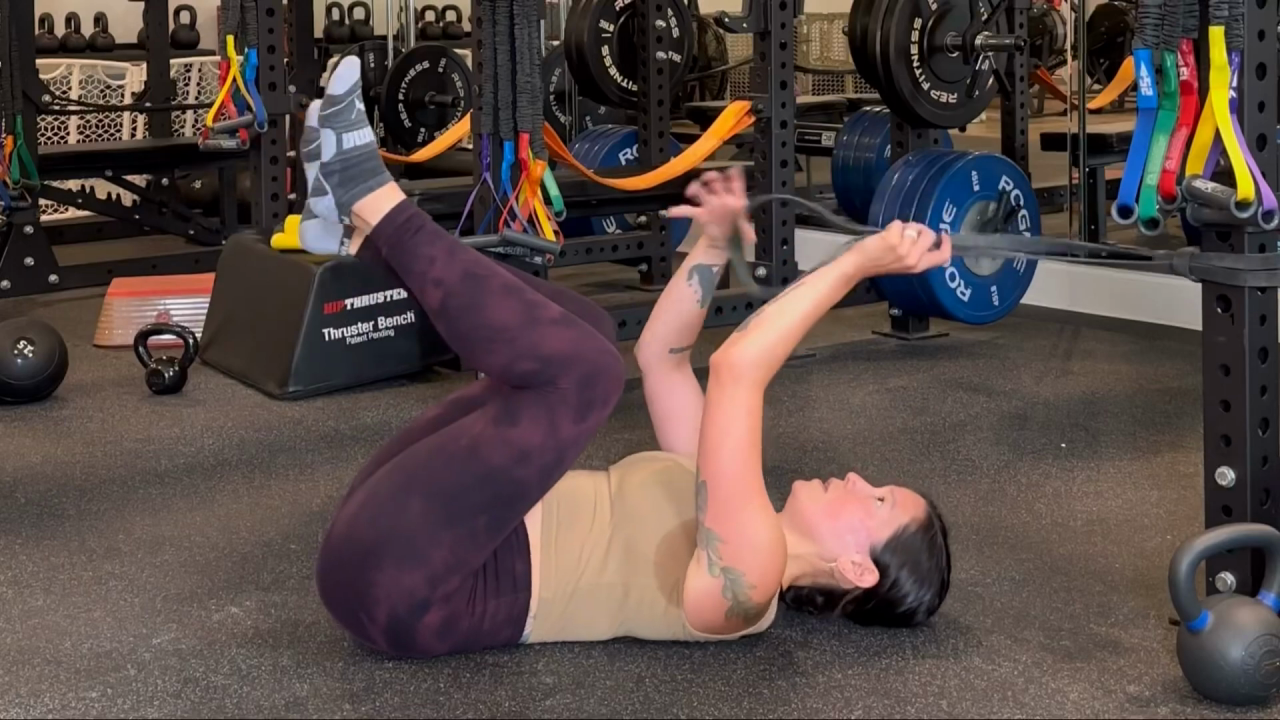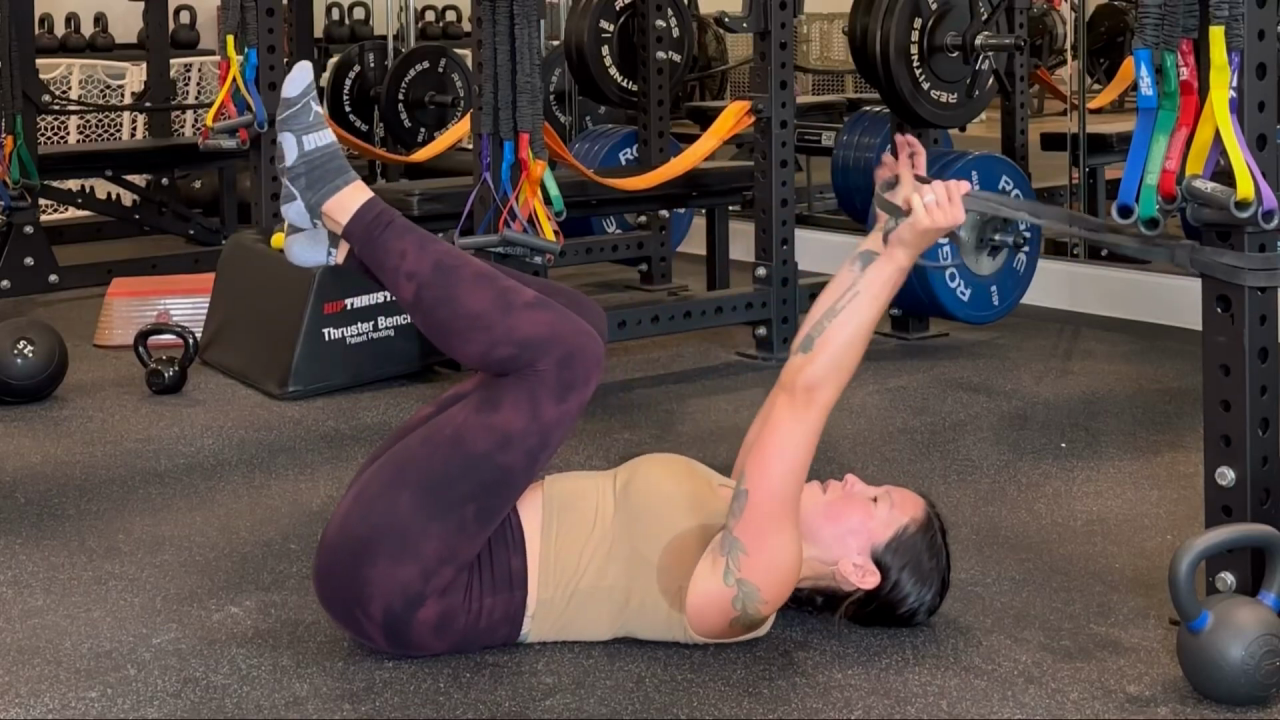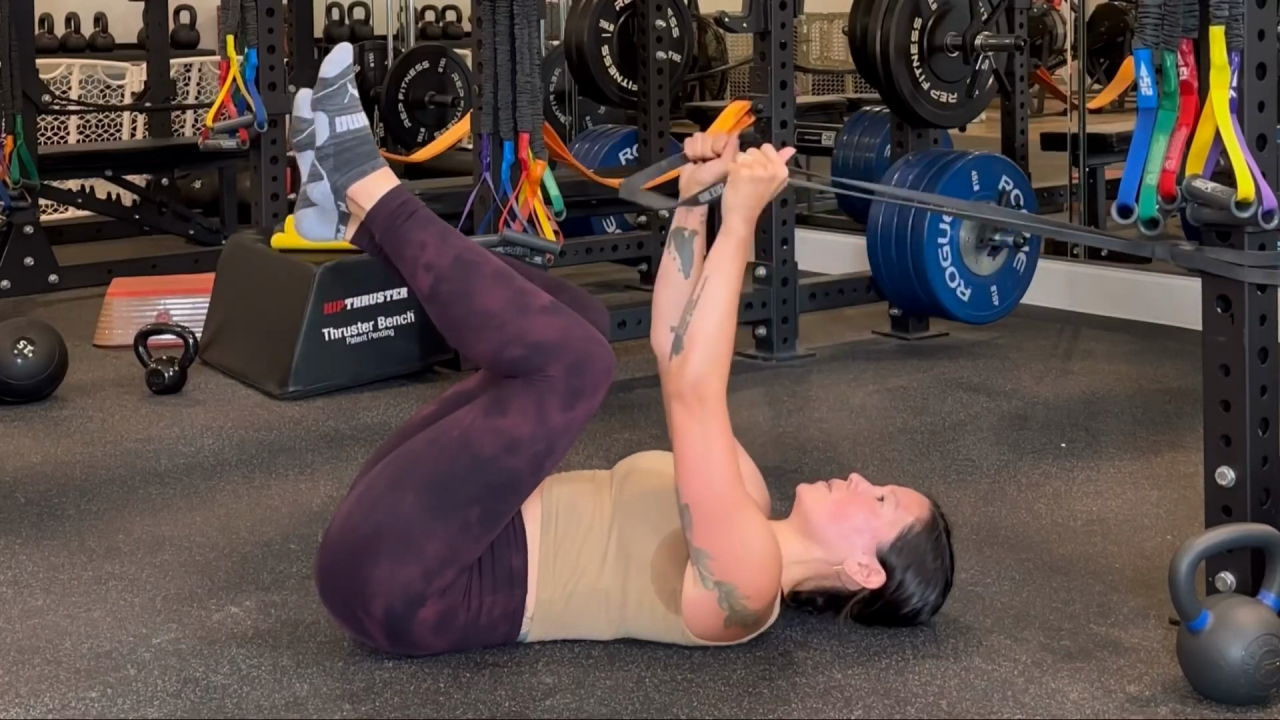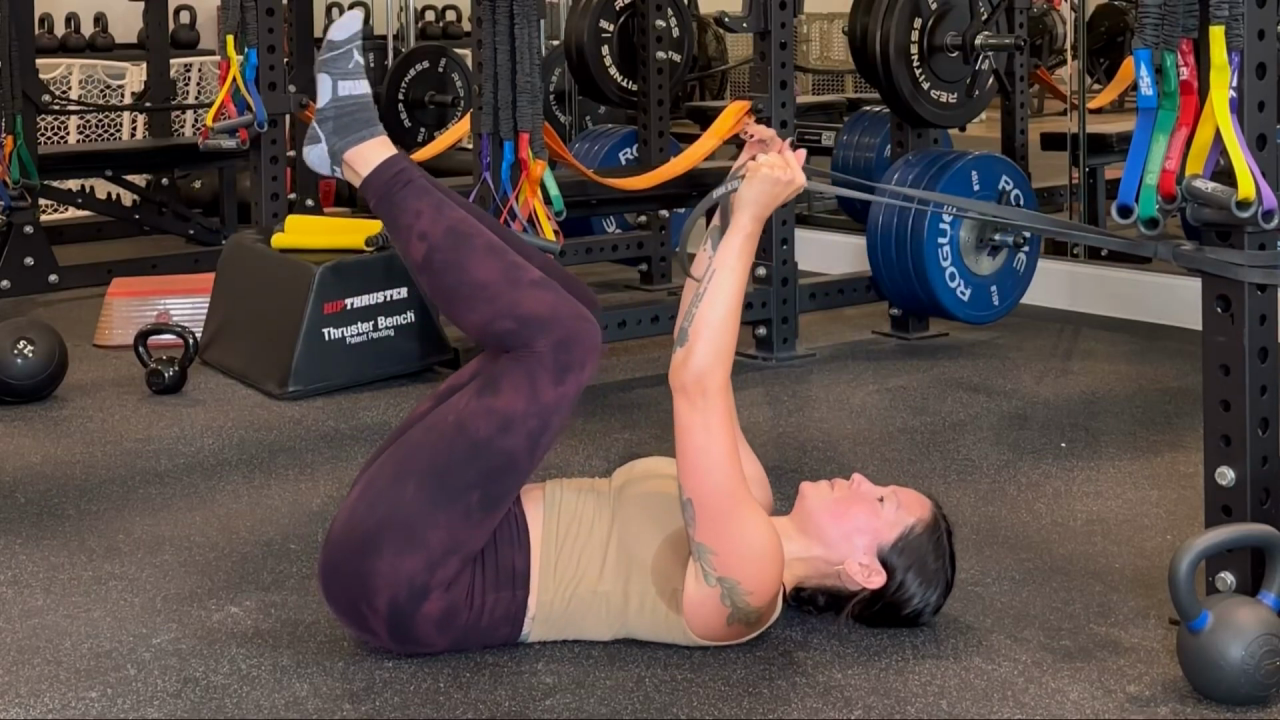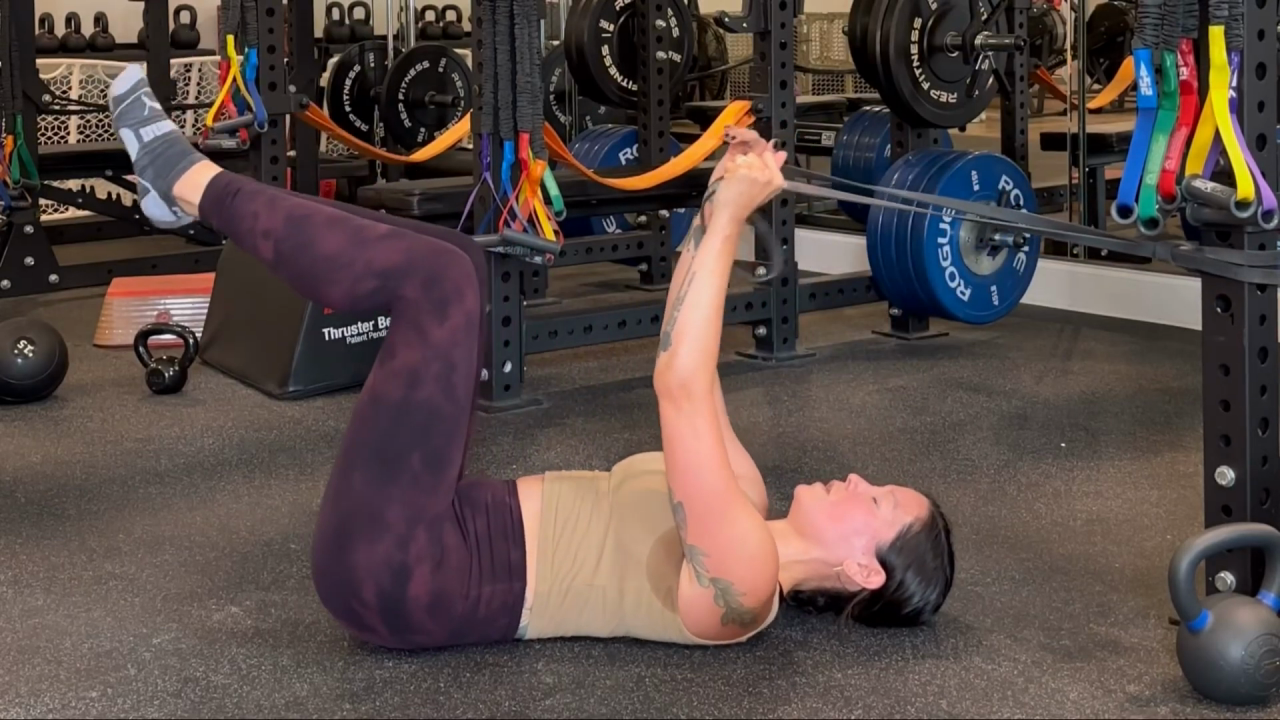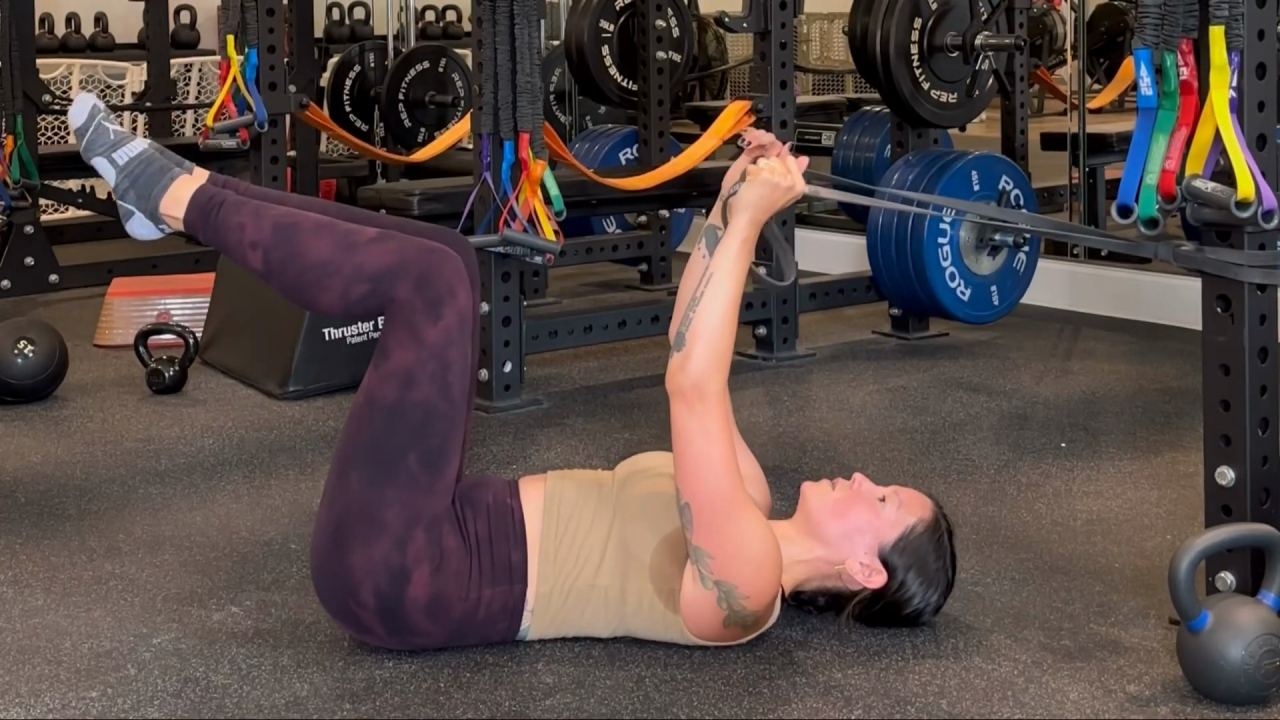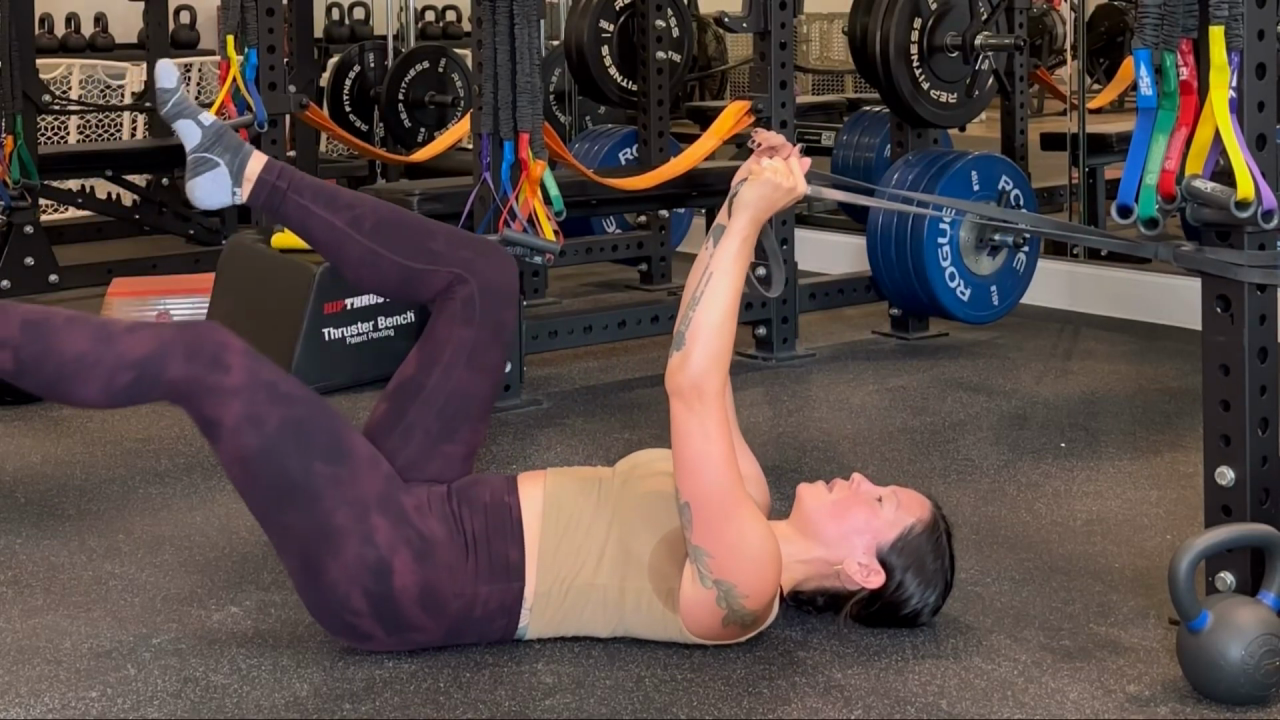
dt=0.7s
person 1, frame 1
left shoulder: (746, 578)
right shoulder: (726, 514)
left elbow: (735, 369)
right elbow: (660, 354)
left wrist: (856, 262)
right wrist: (714, 242)
left hip: (395, 576)
right hip: (404, 525)
left knee: (581, 366)
right knee: (580, 333)
left ankle: (373, 202)
right ankle: (359, 234)
person 1, frame 2
left shoulder: (753, 586)
right shoulder: (752, 531)
left elbow: (805, 392)
right elbow: (810, 365)
left wrist: (902, 251)
right wrist: (884, 233)
left hip: (395, 580)
right hip: (416, 532)
left knee: (559, 349)
right knee: (570, 319)
left ankle: (343, 201)
right ankle: (342, 242)
person 1, frame 3
left shoulder: (746, 583)
right shoulder: (749, 516)
left elbow: (692, 394)
right elbow: (677, 351)
left wrist: (741, 223)
right wrist: (691, 207)
left hip: (393, 573)
right hip: (421, 521)
left knee: (572, 356)
right knee: (571, 320)
left ankle: (368, 187)
right ankle: (354, 211)
person 1, frame 4
left shoulder: (746, 578)
right shoulder: (751, 518)
left elbow: (697, 381)
right elbow: (700, 351)
left wrist: (749, 219)
right wrist: (736, 203)
left hip: (396, 571)
right hip: (419, 533)
left knee: (560, 334)
right knee: (558, 311)
left ankle: (366, 155)
right ankle: (361, 153)
person 1, frame 5
left shoulder: (739, 583)
right shoulder: (747, 520)
left elbow: (680, 387)
right elbow: (692, 370)
left wrist: (727, 217)
right wrist: (724, 204)
left hip: (397, 575)
right hip: (433, 542)
left knee: (435, 279)
right knee: (452, 265)
left ankle: (194, 182)
right ankle: (199, 185)
person 1, frame 6
left shoulder: (743, 584)
right shoulder: (752, 513)
left elbow: (693, 390)
right elbow: (697, 363)
left wrist: (747, 222)
right wrist: (729, 207)
left hip: (398, 577)
right hip: (442, 534)
left knee: (427, 277)
right knee: (440, 260)
left ankle: (175, 202)
right ankle: (187, 188)
person 1, frame 7
left shoulder: (741, 583)
right shoulder: (749, 509)
left elbow: (690, 389)
right elbow: (701, 370)
left wrist: (745, 220)
right wrist: (739, 209)
left hip: (390, 575)
right hip: (430, 512)
left knee: (203, 356)
right knee: (482, 274)
right ankle: (245, 173)
